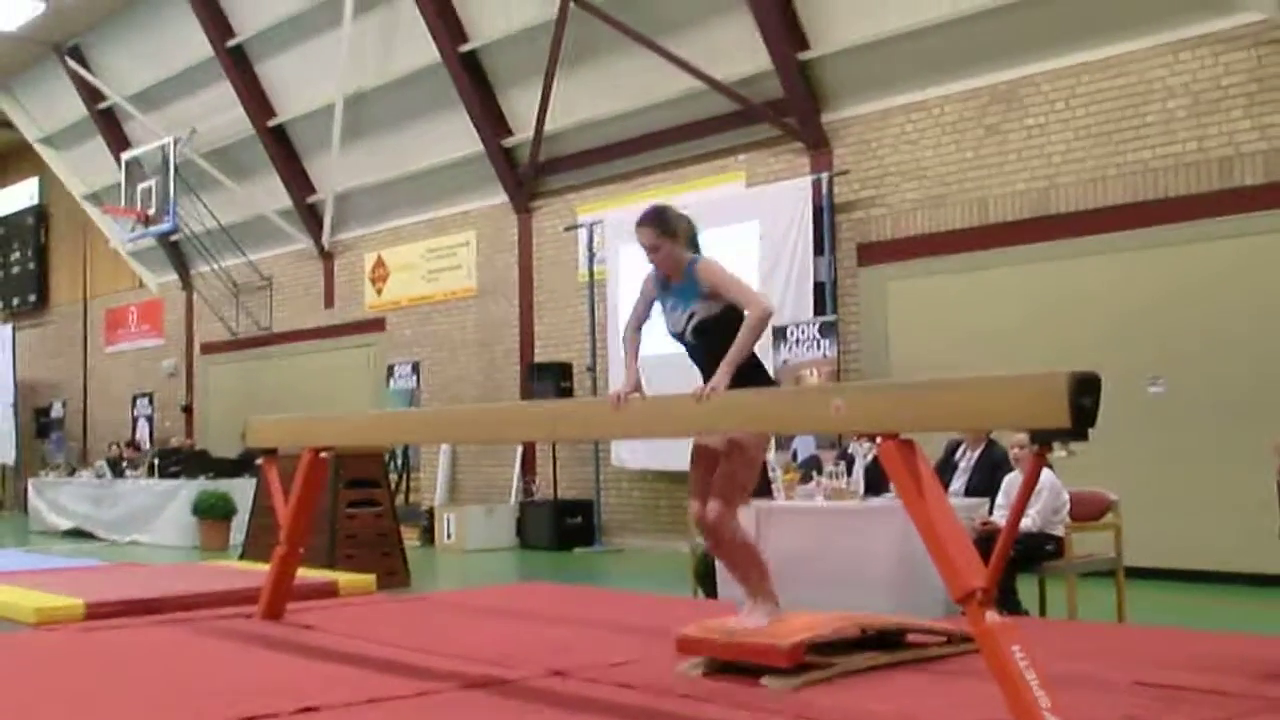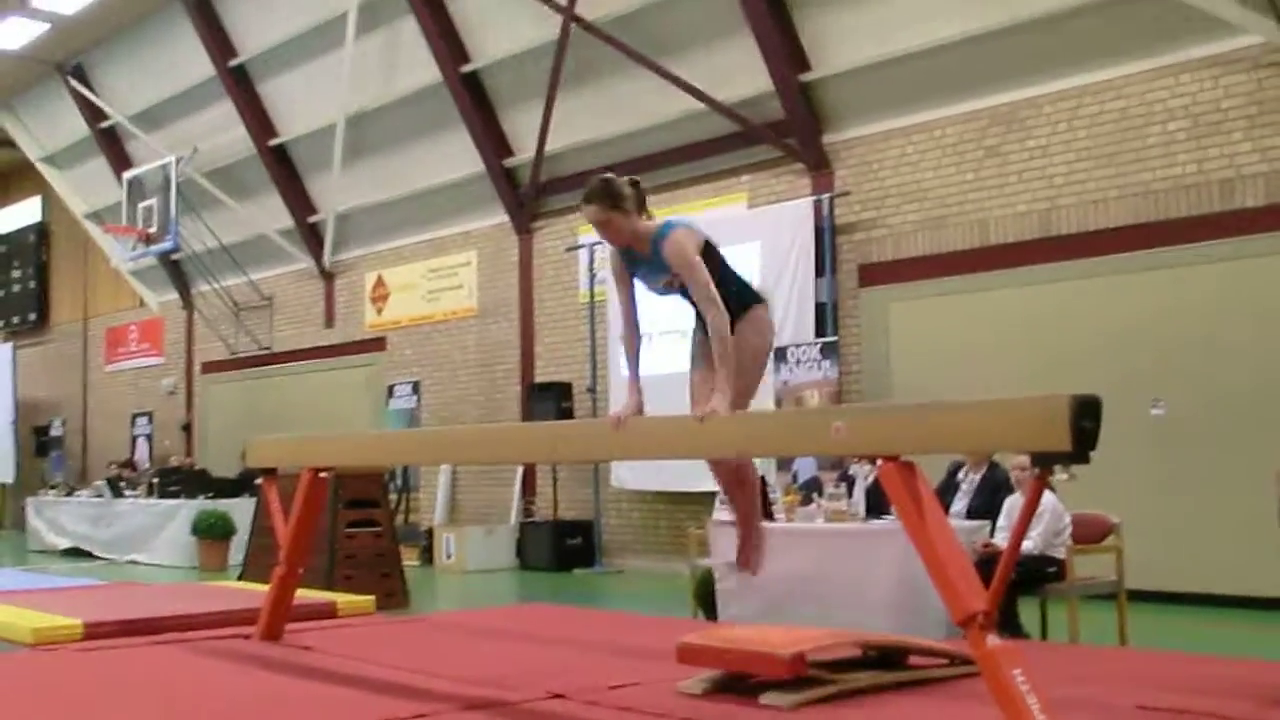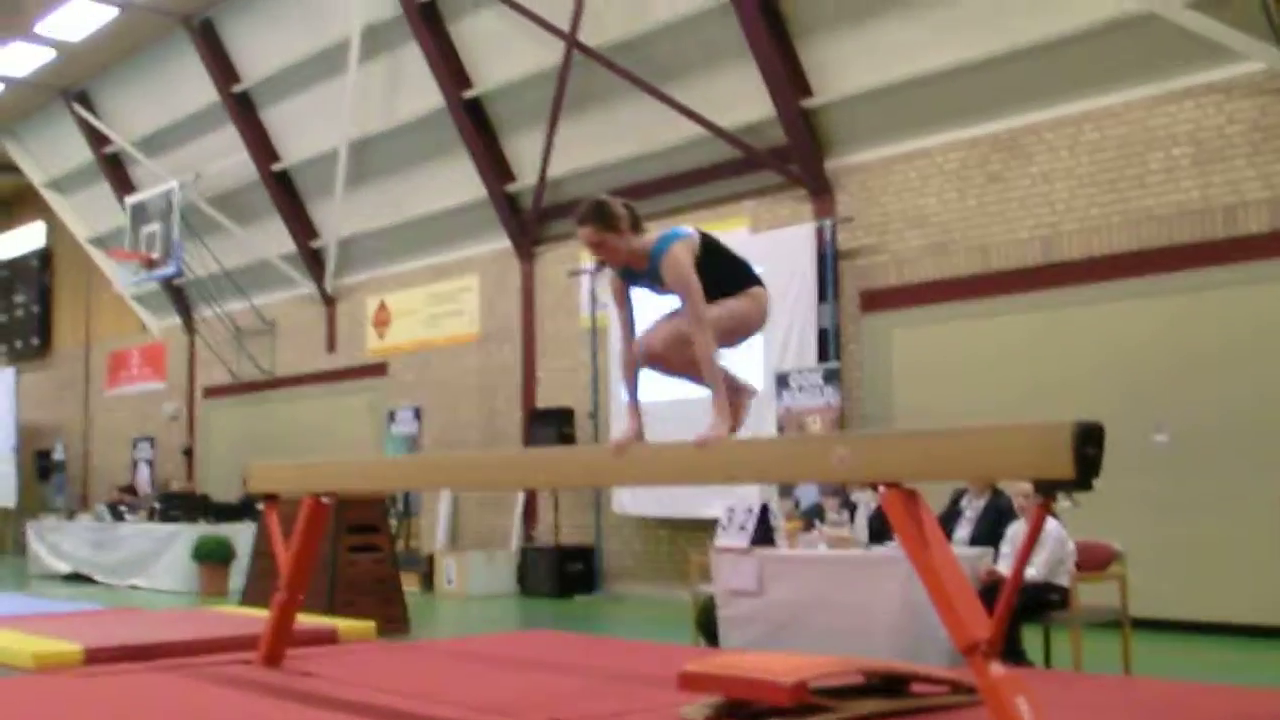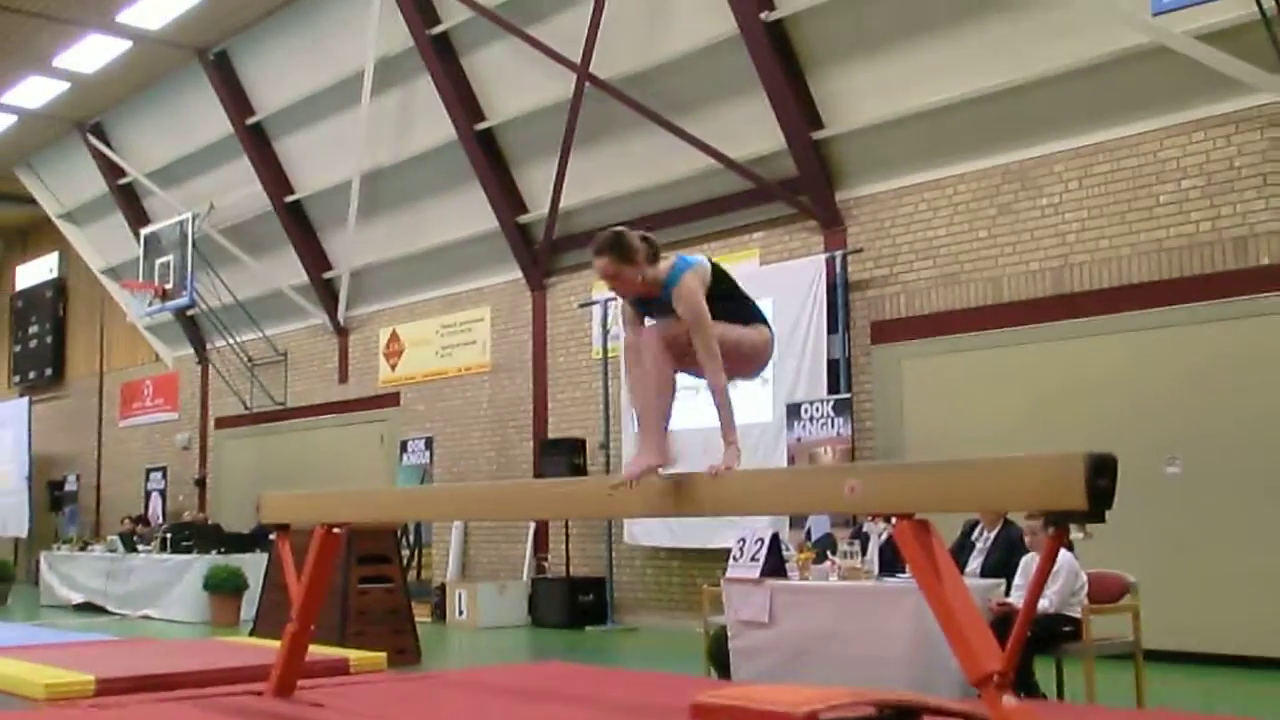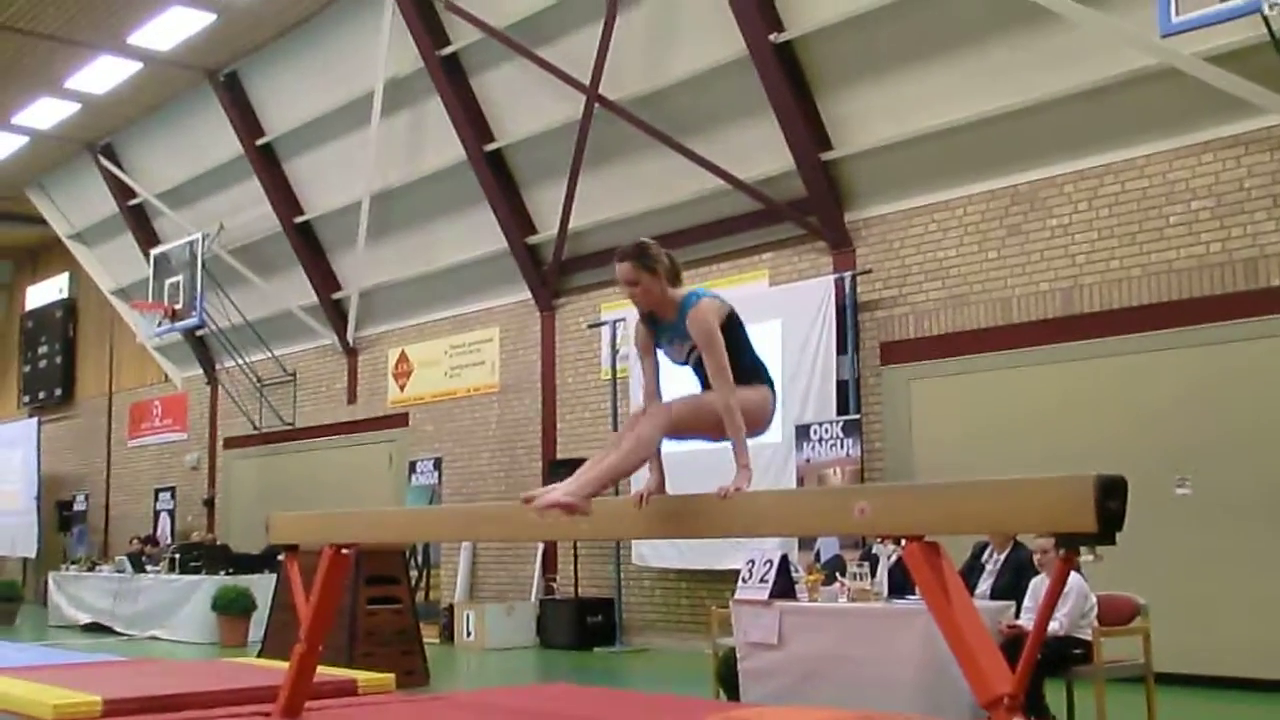
dt=0.2s
person 1, frame 1
left shoulder: (706, 272)
right shoulder: (655, 283)
left elbow: (761, 310)
right elbow: (631, 331)
left wrist: (722, 376)
right wrist: (631, 377)
left hip: (750, 394)
right hip: (714, 392)
left knee: (718, 513)
right knee: (702, 515)
left ankle: (765, 601)
right ankle: (757, 598)
person 1, frame 2
left shoulder: (674, 240)
right shoulder: (621, 255)
left elbow: (715, 310)
right elbow: (630, 325)
left wrist: (723, 390)
right wrist: (634, 393)
left hip: (746, 317)
right hip: (708, 329)
left ankle: (751, 532)
right ankle: (746, 523)
person 1, frame 3
left shoulder: (670, 254)
right shoulder: (620, 273)
left elbow: (702, 332)
right elbow: (628, 346)
left wrist: (721, 414)
right wrist: (634, 418)
left hip: (747, 299)
right hip: (714, 301)
left knee: (657, 346)
right knee: (643, 347)
left ankle: (734, 392)
right ankle: (731, 391)
person 1, frame 4
left shoulder: (682, 282)
right shoulder: (632, 303)
left elbow: (710, 361)
right elbow: (642, 363)
left wrist: (731, 444)
right wrist: (653, 447)
left hip: (751, 339)
left knee: (652, 340)
right knee: (634, 345)
left ankle: (647, 450)
person 1, frame 5
left shoulder: (699, 309)
right shoulder: (645, 326)
left elbow: (723, 386)
right elbow: (651, 396)
left wrist: (742, 468)
right wrist: (656, 473)
left hip: (754, 397)
right hip: (720, 408)
left knee: (657, 418)
right knee: (639, 424)
left ankle: (578, 489)
